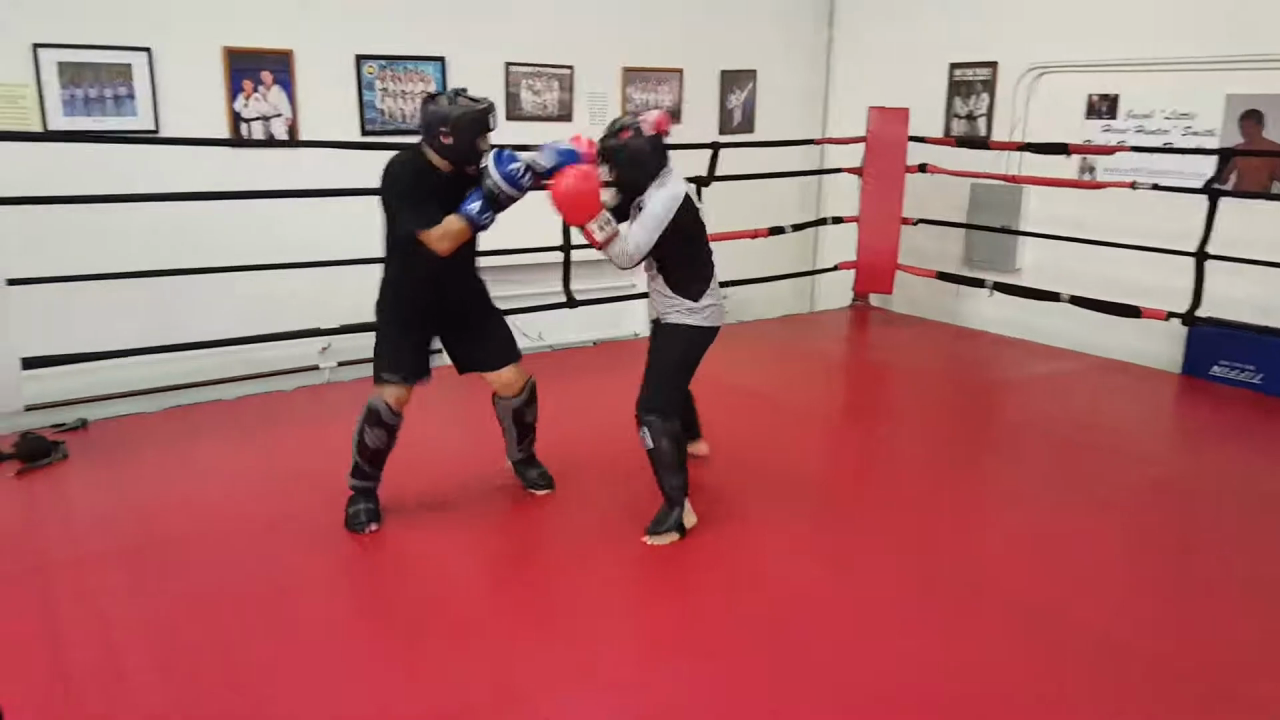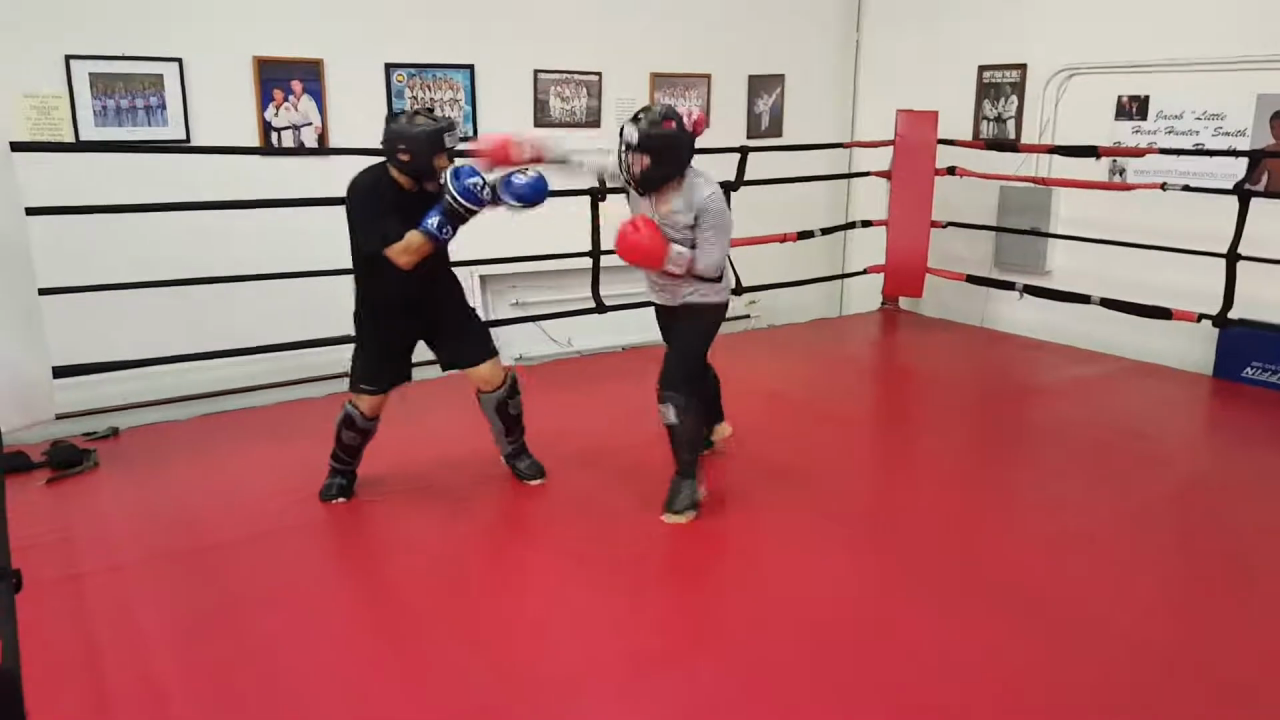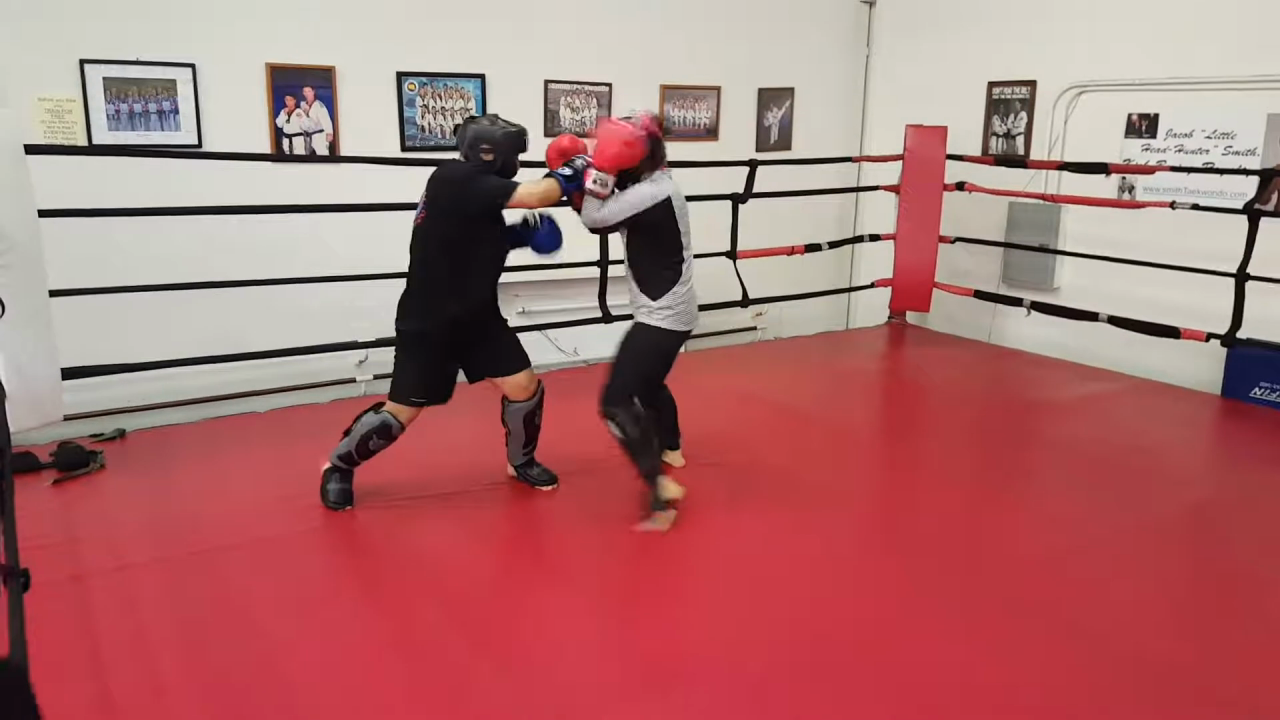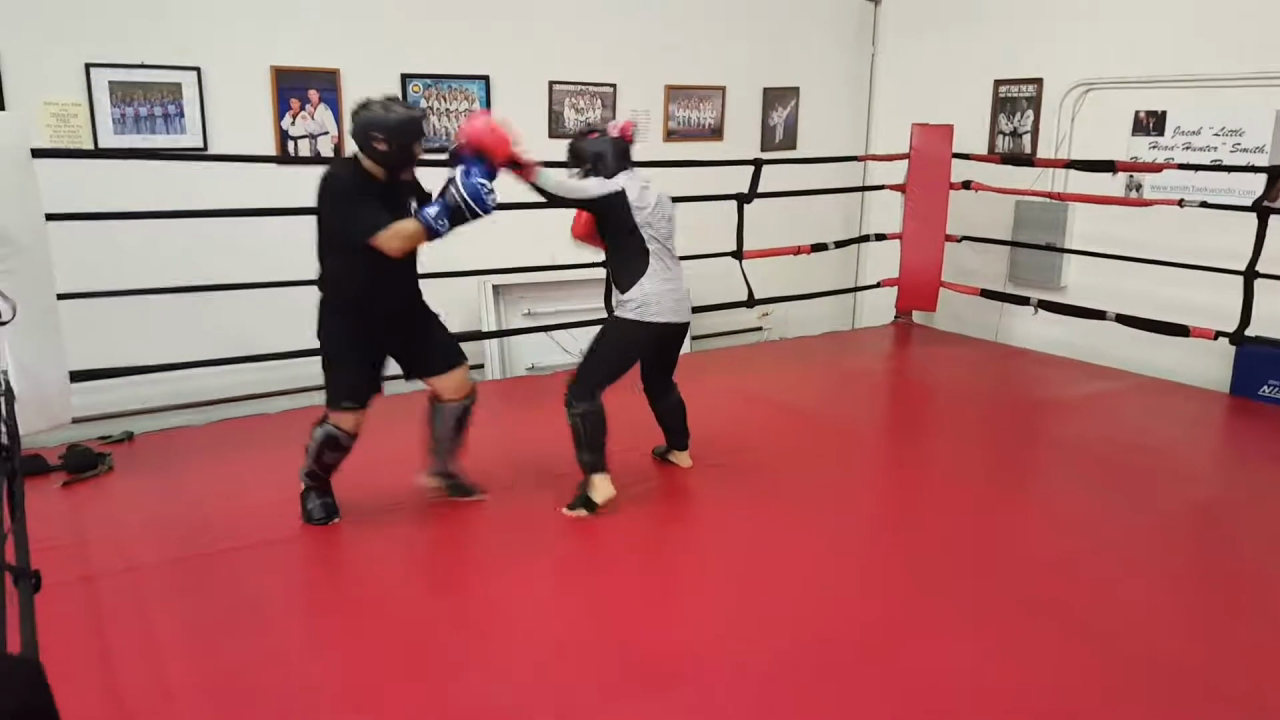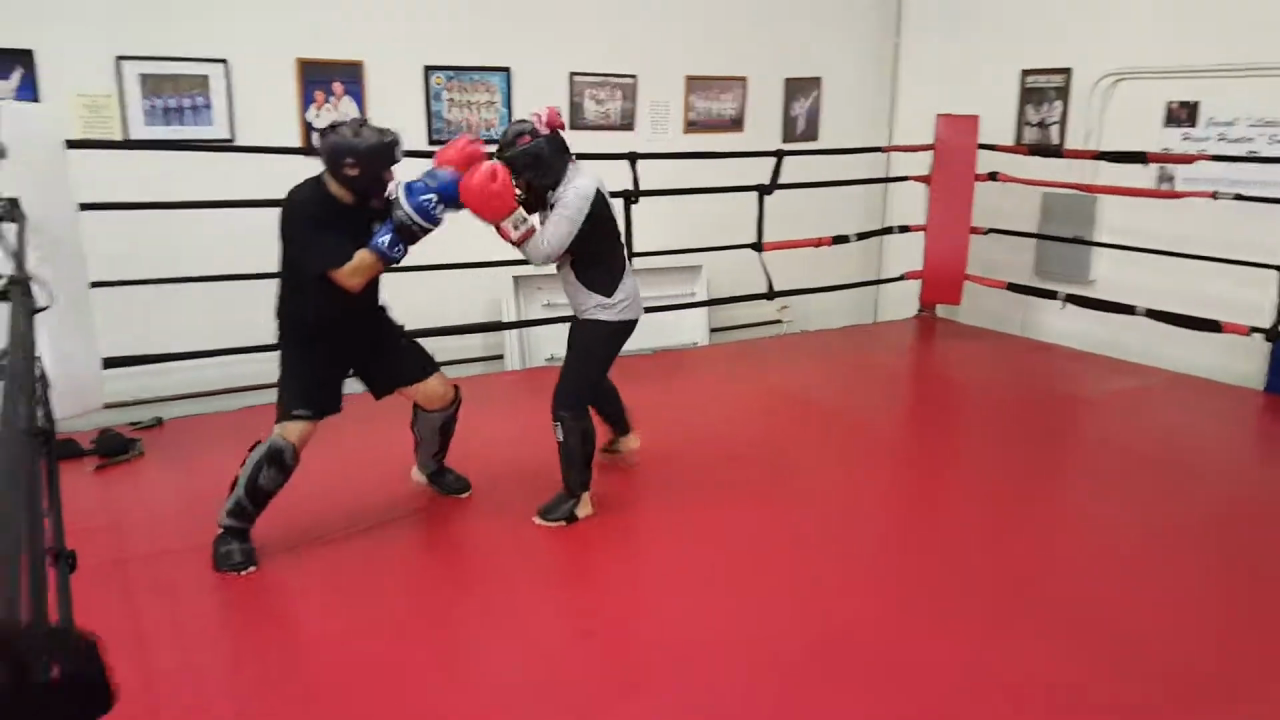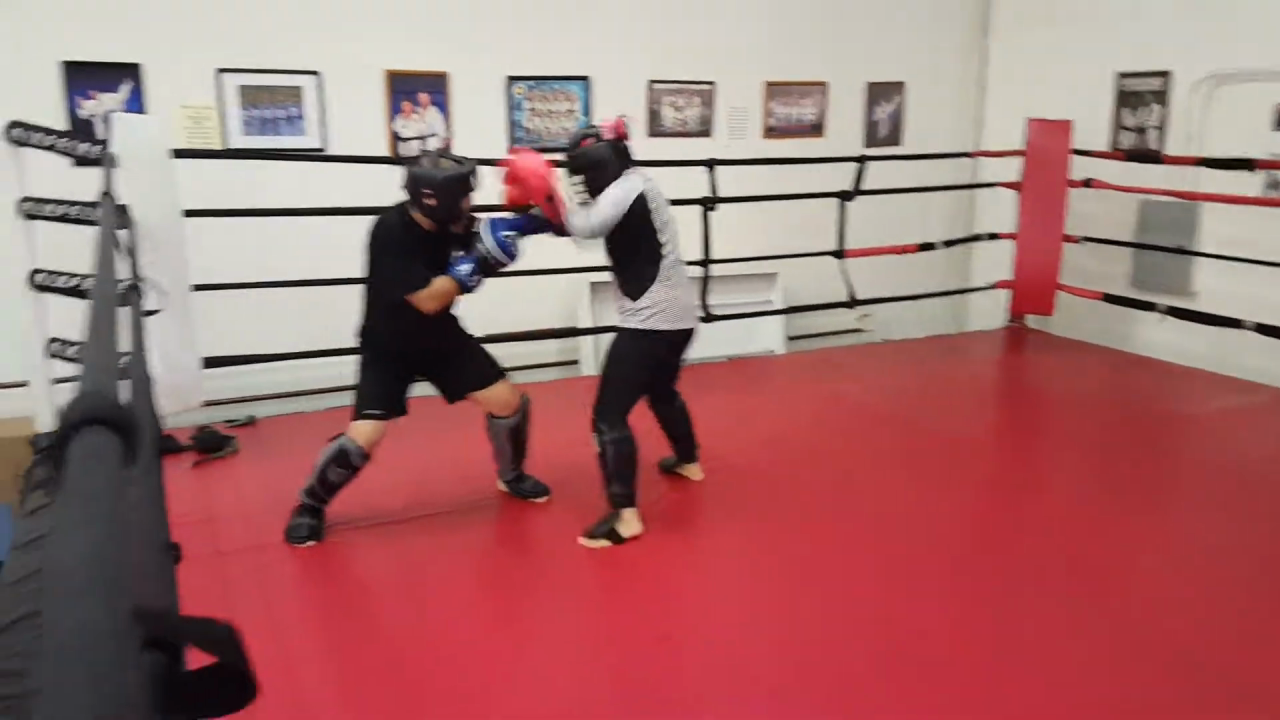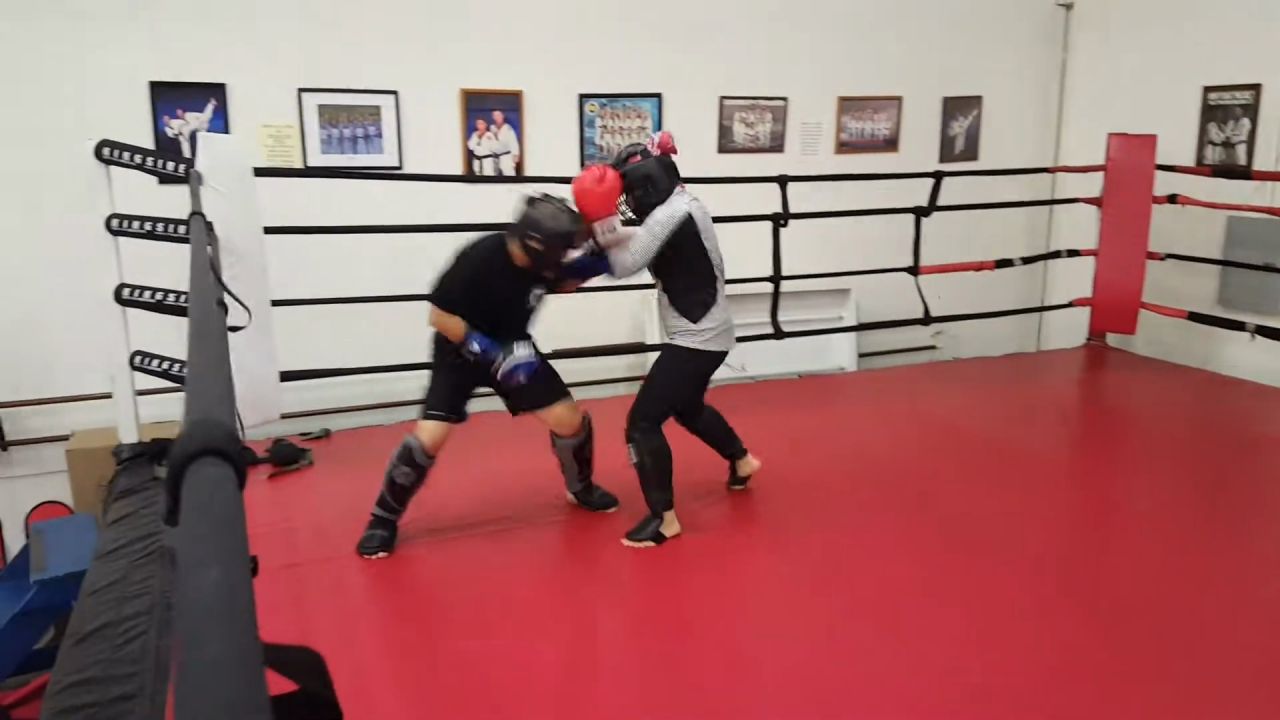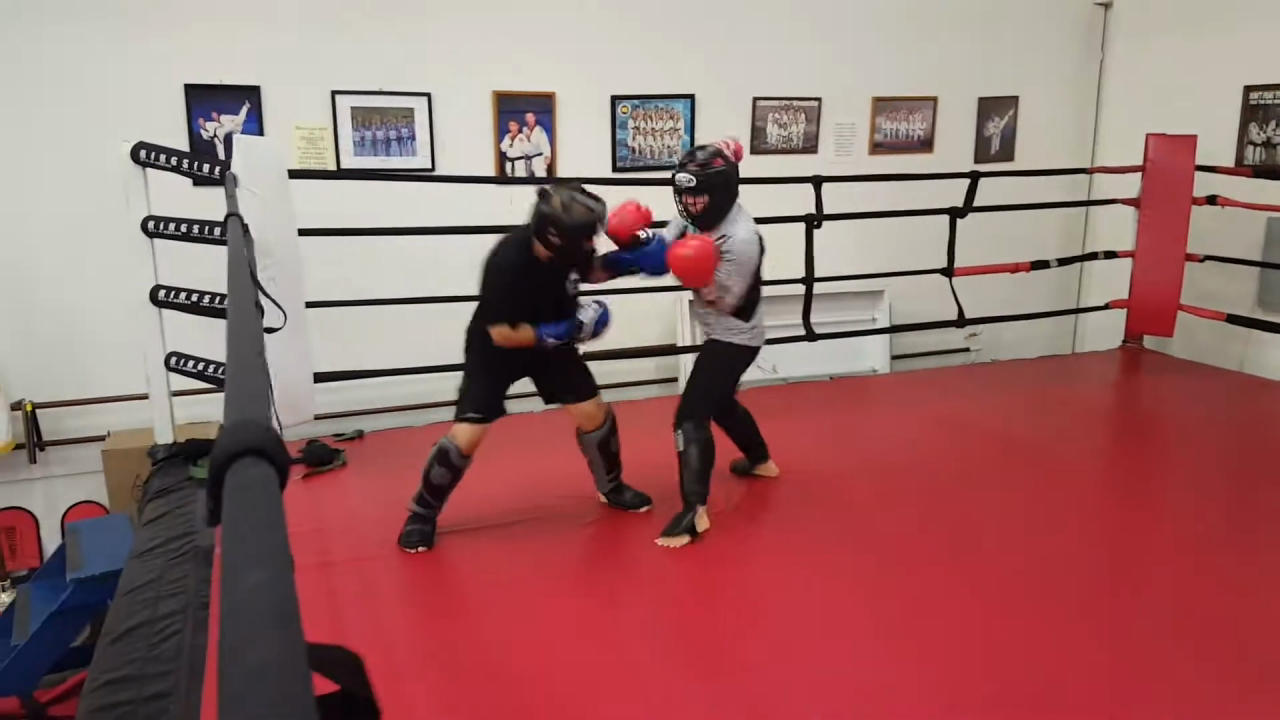
dt=0.5s
person 1, frame 1
left shoulder: (667, 195)
right shoulder: (652, 188)
left elbow: (626, 253)
right elbow: (622, 225)
left wrist: (590, 214)
right wrist: (584, 182)
left hip: (691, 315)
right hip: (681, 311)
left knee: (651, 406)
right knee: (669, 382)
left ankle: (678, 508)
right ankle: (690, 440)
person 1, frame 2
left shoulder: (707, 196)
right shoulder: (641, 174)
left elbow: (711, 265)
right elbow: (585, 159)
left wrist: (664, 252)
right wrist: (518, 150)
left hip: (703, 301)
right hip: (668, 297)
left knee: (675, 384)
right knee: (692, 366)
left ankle: (688, 481)
right ankle: (714, 425)
person 1, frame 3
left shoulder: (653, 191)
right shoulder: (658, 188)
left elbow: (595, 216)
right elbow: (611, 214)
left wrist: (603, 168)
left hip: (660, 317)
right hip: (672, 313)
left knee: (617, 401)
right knee: (648, 382)
left ankle: (660, 485)
right ankle: (670, 449)
person 1, frame 4
left shoulder: (614, 190)
right shoulder: (654, 194)
left elbow: (563, 190)
left wrist: (508, 157)
left hip: (641, 314)
right hip: (676, 312)
left knee: (582, 391)
right knee: (659, 381)
left ankle: (598, 482)
right ankle: (679, 449)
person 1, frame 5
left shoulder: (578, 191)
right shoulder: (560, 182)
left elbow: (541, 252)
left wrist: (502, 210)
left hip: (608, 312)
right hip: (598, 307)
left knee: (568, 401)
right knee: (590, 377)
left ankle: (578, 497)
right ankle: (623, 435)
person 1, frame 6
left shoulder: (626, 189)
right shoulder: (639, 187)
left elbow: (583, 225)
right elbow: (594, 223)
left wrist: (544, 190)
right wrist: (538, 196)
left hip: (649, 320)
right hip: (679, 316)
left knee: (609, 414)
right knee: (661, 391)
left ankle: (624, 514)
right ankle: (688, 460)
person 1, frame 7
left shoulder: (671, 215)
right shoulder: (687, 205)
left elbow: (628, 261)
right elbow: (638, 250)
left wrist: (601, 217)
left hip: (695, 340)
right hip: (709, 333)
left knee: (642, 424)
right knee: (688, 408)
left ankle: (663, 516)
right ankle: (741, 461)
person 1, frame 8
left shoulder: (742, 236)
right shoulder: (696, 219)
left elbow: (727, 302)
right elbow: (663, 248)
left hip: (735, 337)
right hip: (725, 334)
left knee: (691, 416)
right knee: (719, 401)
left ankle: (694, 512)
right ankle: (760, 460)
person 2, frame 1
left shoulder: (468, 165)
right shoulder: (405, 173)
left elbow: (524, 178)
right elbow: (441, 241)
left wrist: (544, 163)
right wrist: (488, 194)
left hip: (464, 296)
right hip: (408, 301)
left knee: (511, 380)
right knee: (391, 396)
left ankle: (523, 459)
right ankle: (363, 491)
person 2, frame 2
left shoulder: (433, 176)
right shoulder: (367, 190)
left elbow: (476, 190)
right elbow: (404, 255)
left wrist: (504, 186)
right wrist: (448, 211)
left hip: (440, 297)
right hip: (384, 310)
left knee: (492, 376)
right knee: (367, 402)
left ankle: (515, 451)
right ankle: (342, 468)
person 2, frame 3
left shoulder: (474, 185)
right shoulder: (454, 180)
right elbow: (532, 196)
left wrist: (523, 233)
right wrist: (573, 172)
left hip: (476, 315)
right hip: (430, 320)
left knee: (525, 386)
right knee: (403, 411)
left ankle: (522, 461)
right ankle: (339, 465)
person 2, frame 4
left shoulder: (398, 176)
right shoulder: (342, 183)
left elbow: (418, 224)
right elbow: (392, 242)
left wrist: (463, 177)
right wrist: (450, 209)
left hip: (404, 306)
right hip: (351, 317)
left knee: (457, 386)
right knee: (345, 419)
left ankle: (442, 470)
right ankle: (315, 485)
person 2, frame 5
left shoulder: (365, 195)
right shoulder: (305, 208)
left elbow: (414, 209)
right elbow: (352, 276)
left wrist: (438, 194)
right wrist: (400, 230)
left hip: (366, 325)
right hip: (310, 336)
left knee: (440, 394)
right knee: (291, 436)
left ankle: (430, 468)
right ankle: (233, 528)
person 2, frame 6
left shoulder: (446, 219)
right shoulder: (391, 233)
left elbow: (484, 230)
right elbow: (428, 300)
left wrist: (530, 221)
right wrist: (477, 263)
left hip: (441, 337)
right hip: (389, 347)
left knee: (509, 401)
right knee: (363, 439)
left ankle: (511, 476)
right ankle: (311, 504)
person 2, frame 7
left shoulder: (539, 252)
right shoulder: (480, 262)
left elbow: (561, 281)
right elbow: (441, 317)
right wrist: (489, 354)
left hip: (510, 350)
right hip: (460, 356)
left knee: (572, 420)
right knee: (428, 438)
left ankle: (580, 488)
right ankle: (384, 517)
person 2, frame 8
left shoulder: (567, 231)
right shoulder: (508, 263)
left elbow: (590, 271)
right elbow: (501, 335)
left wrist: (631, 259)
right wrist: (565, 330)
left hip: (555, 335)
right hip: (496, 350)
left knee: (594, 415)
right knee: (465, 437)
left ankle: (611, 487)
right ankle: (423, 513)
